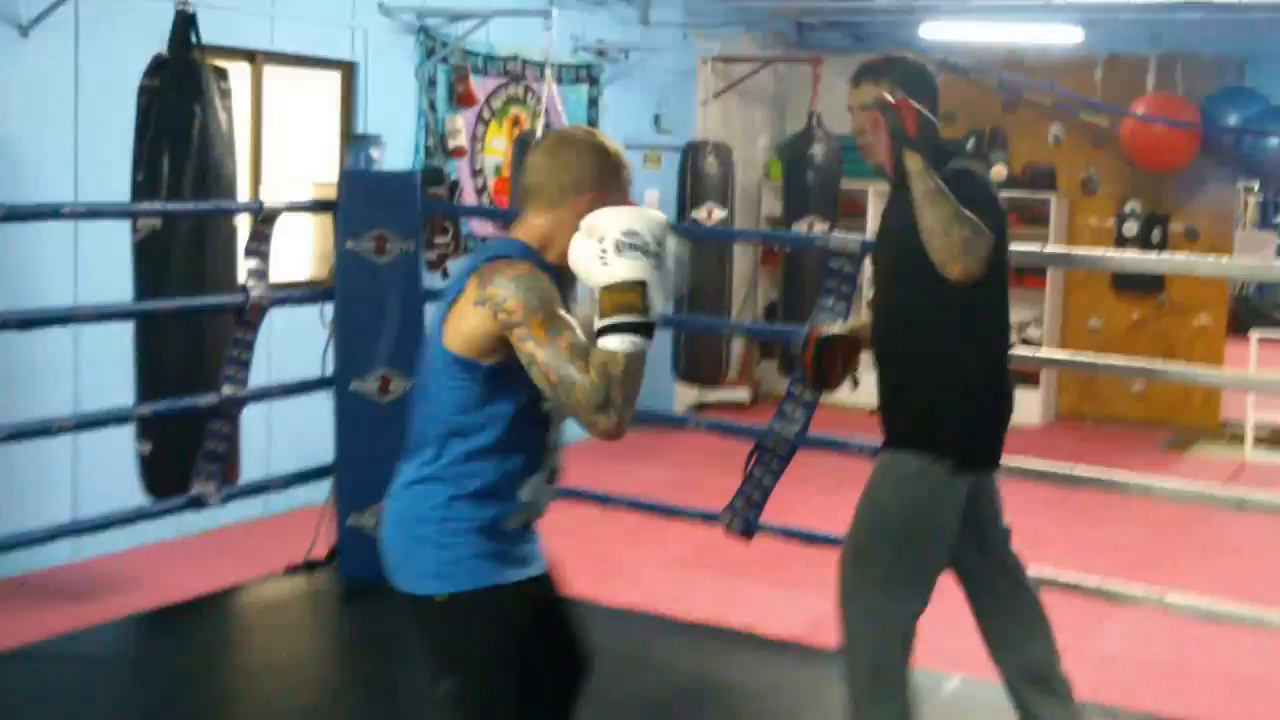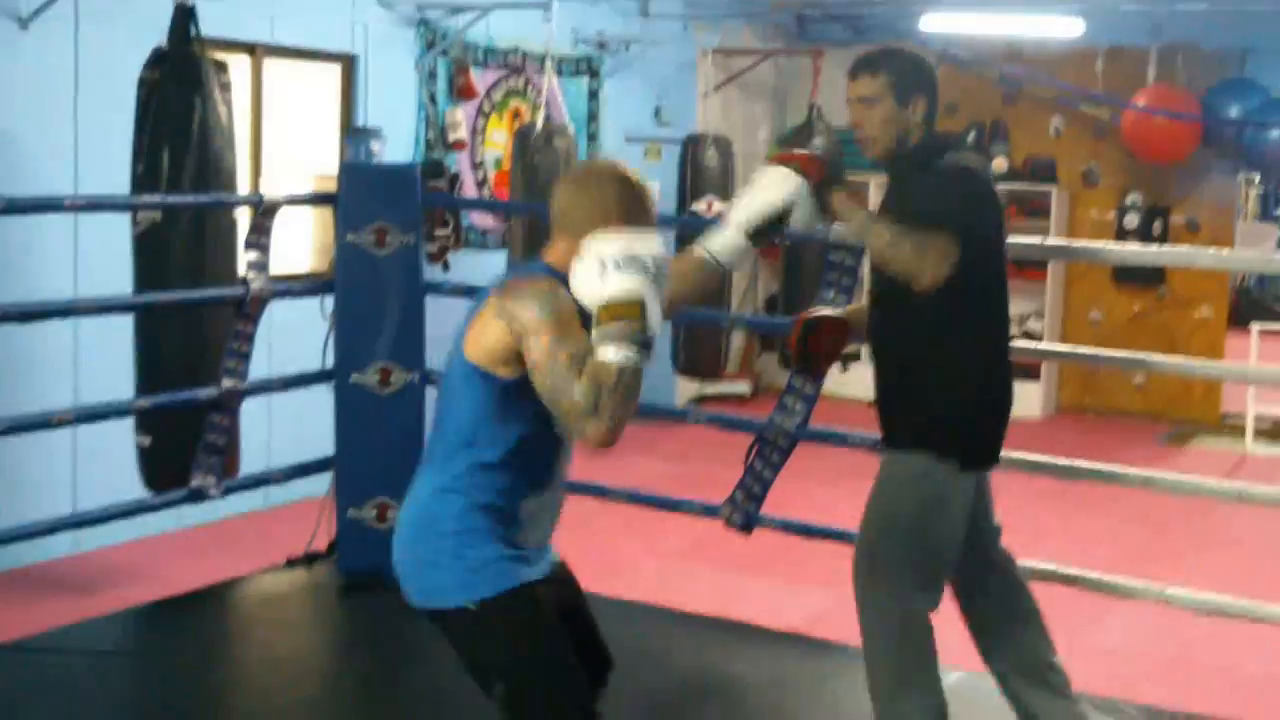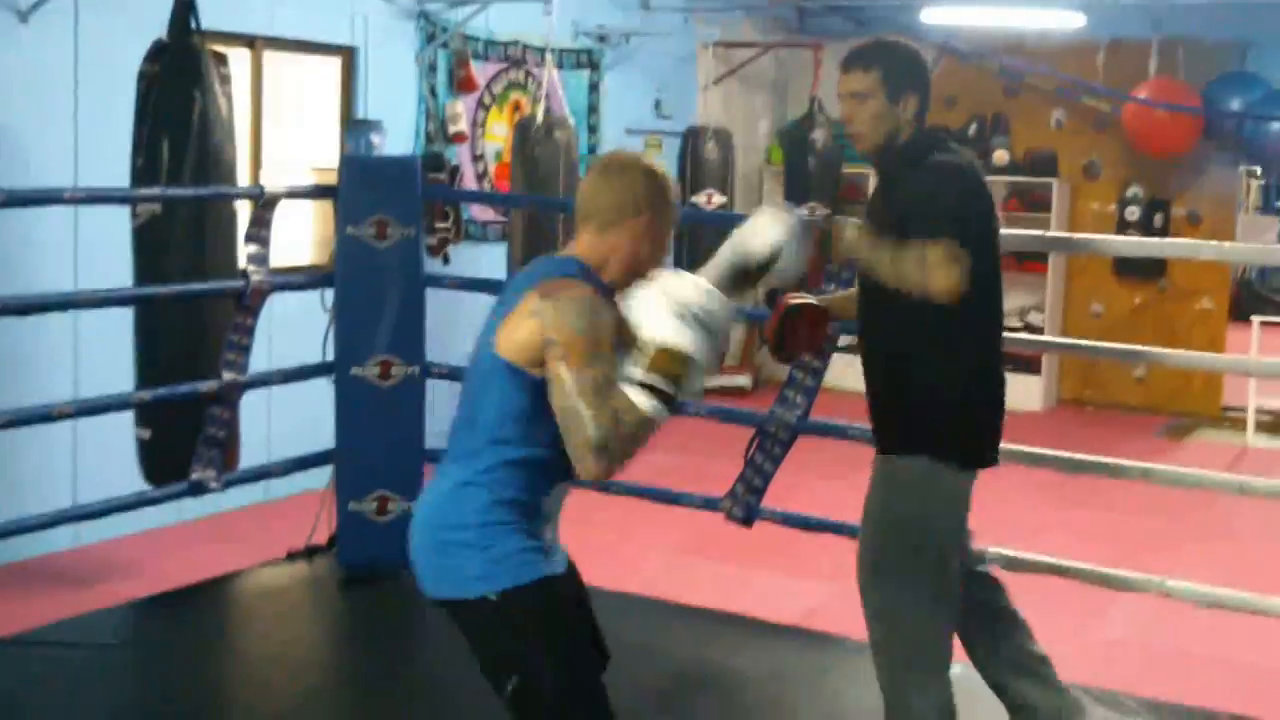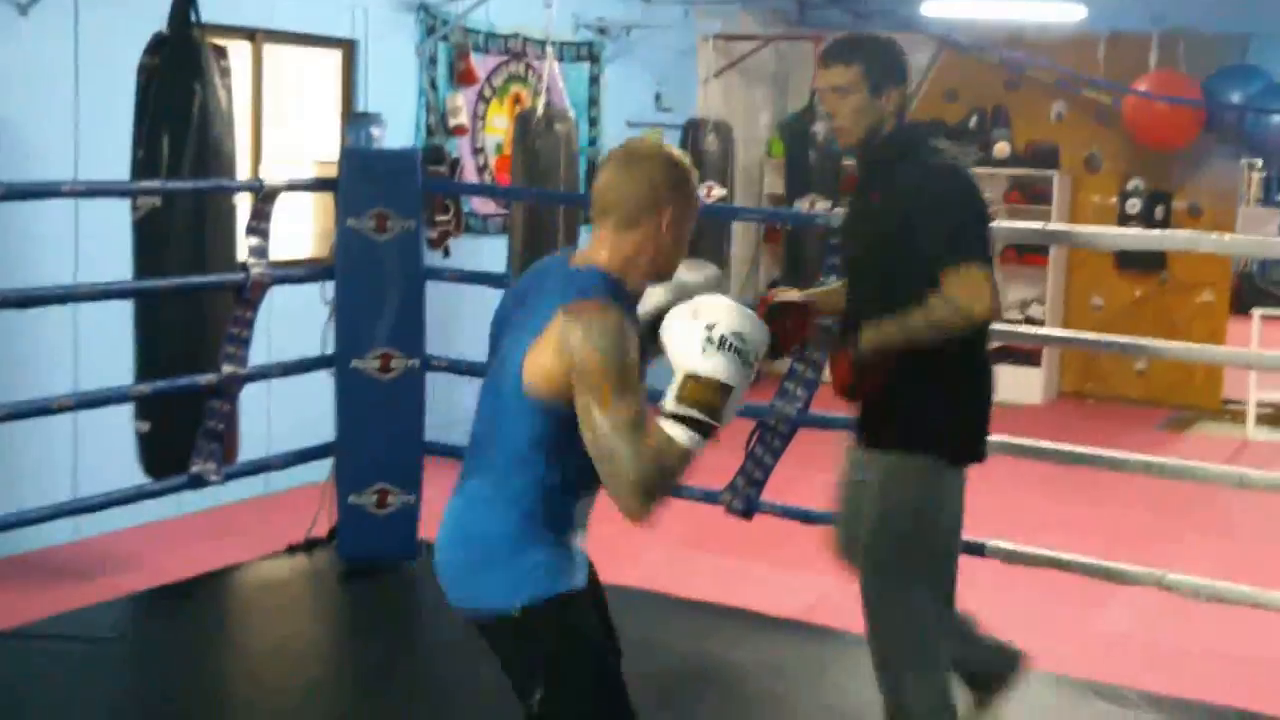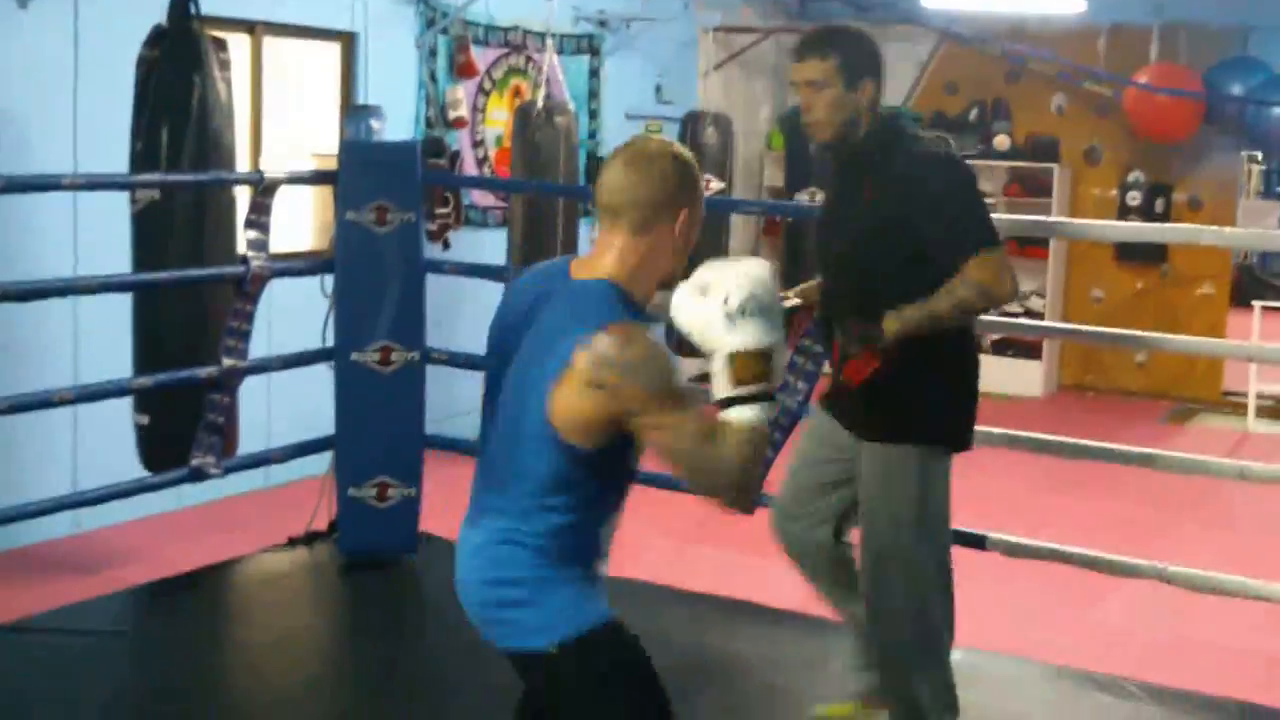
dt=0.1s
person 1, frame 1
left shoulder: (957, 186)
right shoulder: (914, 190)
left elbow: (962, 263)
left wrist: (914, 161)
right wrist: (860, 335)
left hip: (944, 425)
right hip: (943, 415)
left knee: (871, 576)
right knee: (990, 574)
person 1, frame 2
left shoulder: (955, 181)
right shoulder: (920, 182)
left elbow: (926, 269)
left wrist: (837, 199)
right wrist: (844, 321)
left hip: (938, 420)
right hip: (944, 414)
left knee: (888, 578)
right knee: (976, 567)
person 1, frame 3
left shoulder: (944, 179)
right shoulder: (907, 177)
left elbow: (941, 280)
left wrist: (847, 236)
right wrist: (827, 306)
left hip: (939, 418)
right hip: (917, 412)
left knee: (896, 580)
right knee: (944, 567)
person 1, frame 4
left shoulder: (935, 181)
right shoulder: (884, 174)
left elbow: (975, 302)
left wrist: (872, 342)
right wrist: (811, 301)
left hip: (927, 414)
right hip: (897, 409)
left knee: (898, 578)
right knee: (866, 550)
right ankle: (982, 662)
person 1, frame 5
left shoulder: (925, 172)
right shoulder: (841, 165)
left elbow: (995, 280)
left wrist: (895, 325)
right wrist: (803, 302)
left hip: (915, 408)
right hip: (853, 400)
left knee: (900, 575)
right knee: (802, 528)
person 2, frame 1
left shoulder: (514, 269)
right shoulder: (512, 284)
right elbow: (604, 413)
right wrist: (627, 296)
left hip: (496, 534)
right hip: (451, 542)
person 2, frame 2
left shoulder: (544, 293)
right shoulder: (536, 301)
right elbow: (596, 422)
right wrist: (628, 308)
left hip: (508, 542)
right hip: (463, 552)
left knee: (584, 671)
person 2, frame 3
left shoulder: (554, 277)
right shoulder: (568, 302)
right elbow: (595, 455)
left wrist: (736, 268)
right wrist: (670, 356)
left hip: (505, 533)
right hip: (479, 544)
left knee: (580, 668)
person 2, frame 4
left shoulder: (550, 276)
right shoulder: (594, 327)
right elbow: (638, 493)
left wrist: (646, 315)
right wrist: (709, 387)
left hip: (527, 543)
right hip: (507, 558)
left knee: (590, 669)
person 2, frame 5
left shoulder: (535, 284)
right shoulder: (620, 352)
right elbow: (734, 485)
right wrist: (748, 353)
left hip: (493, 558)
right hip: (534, 586)
